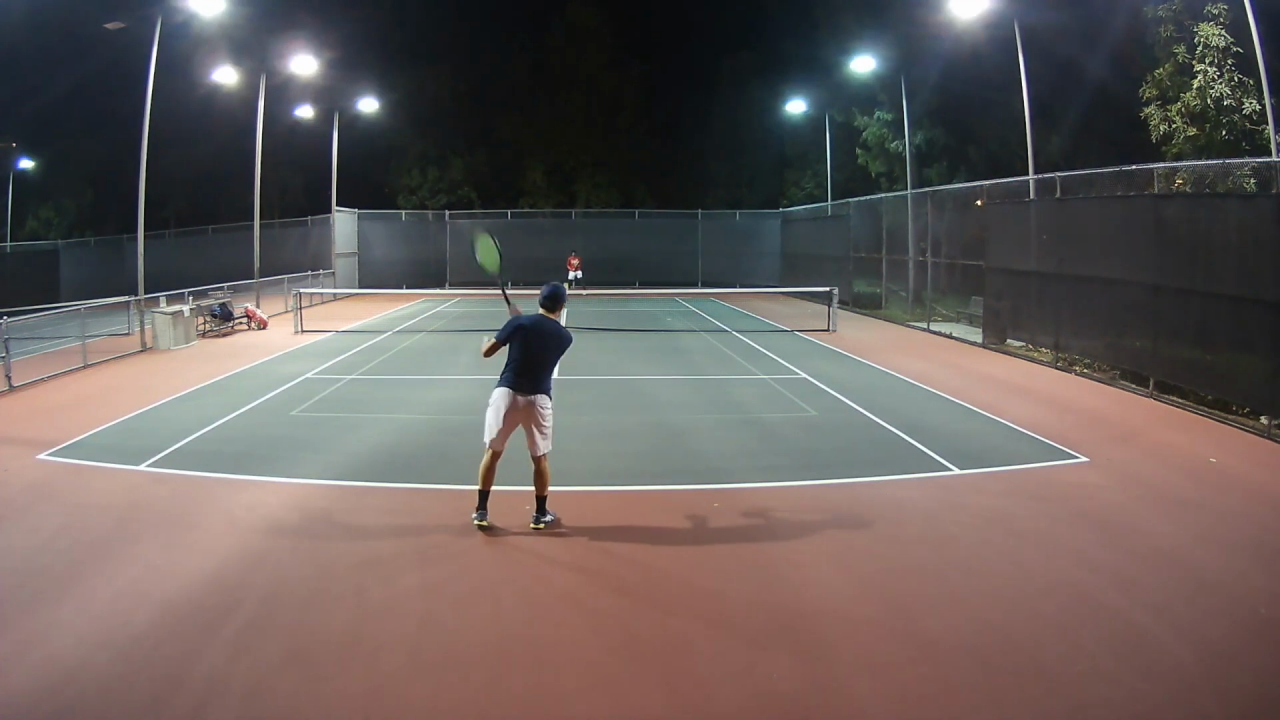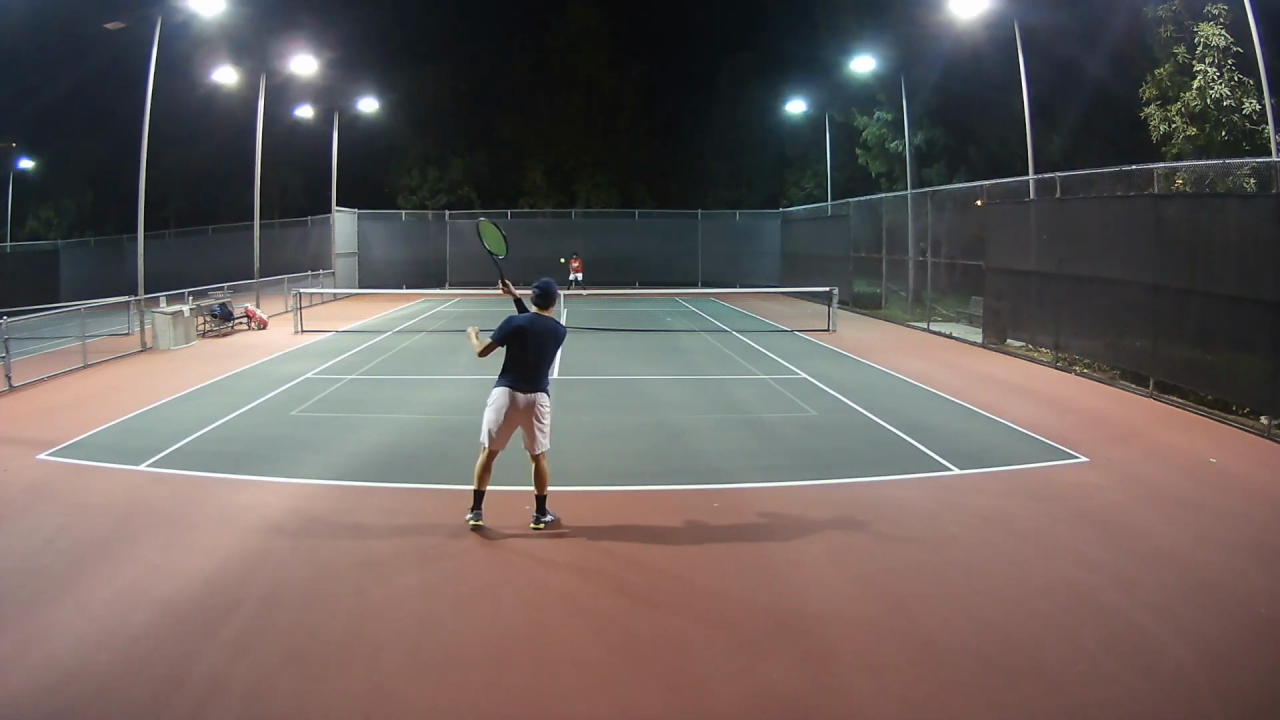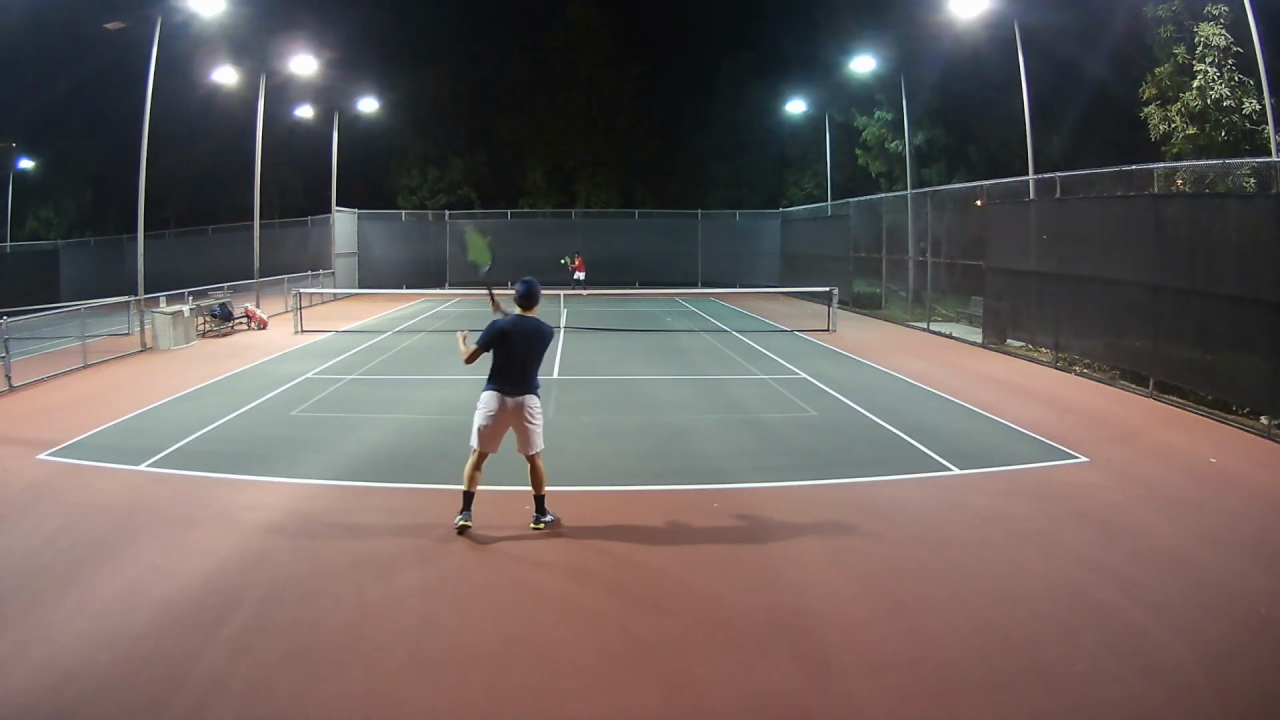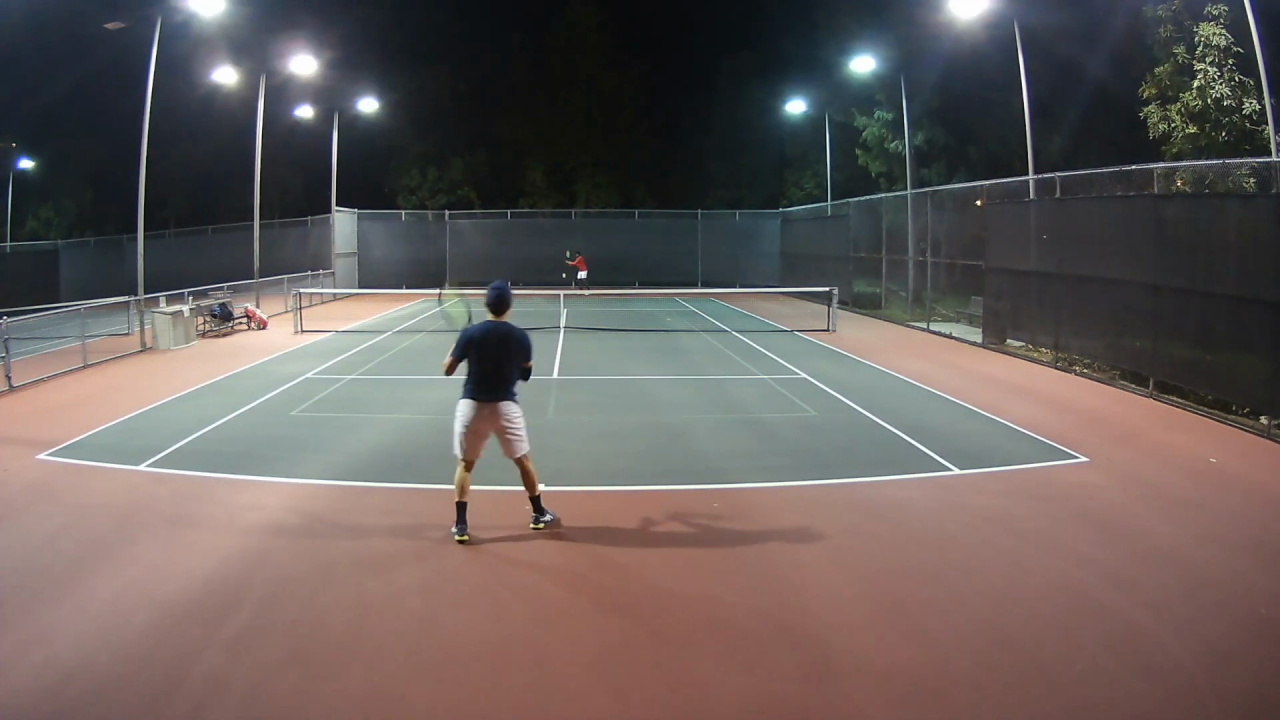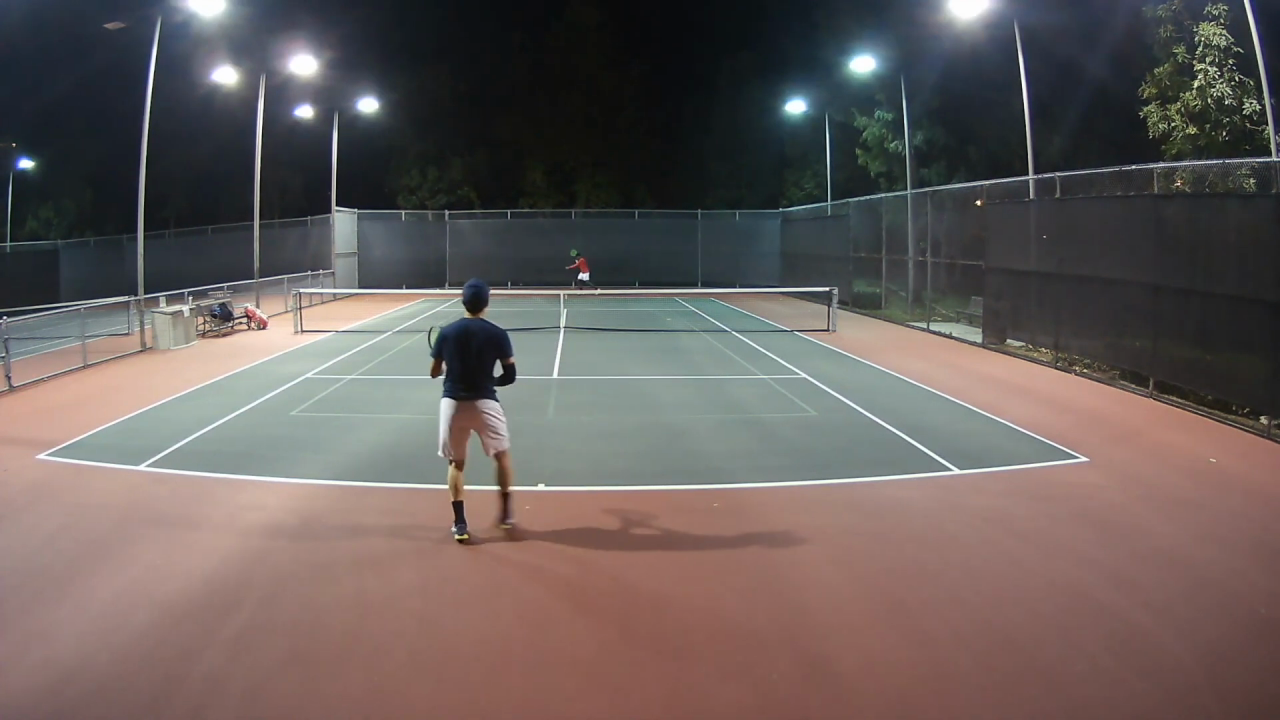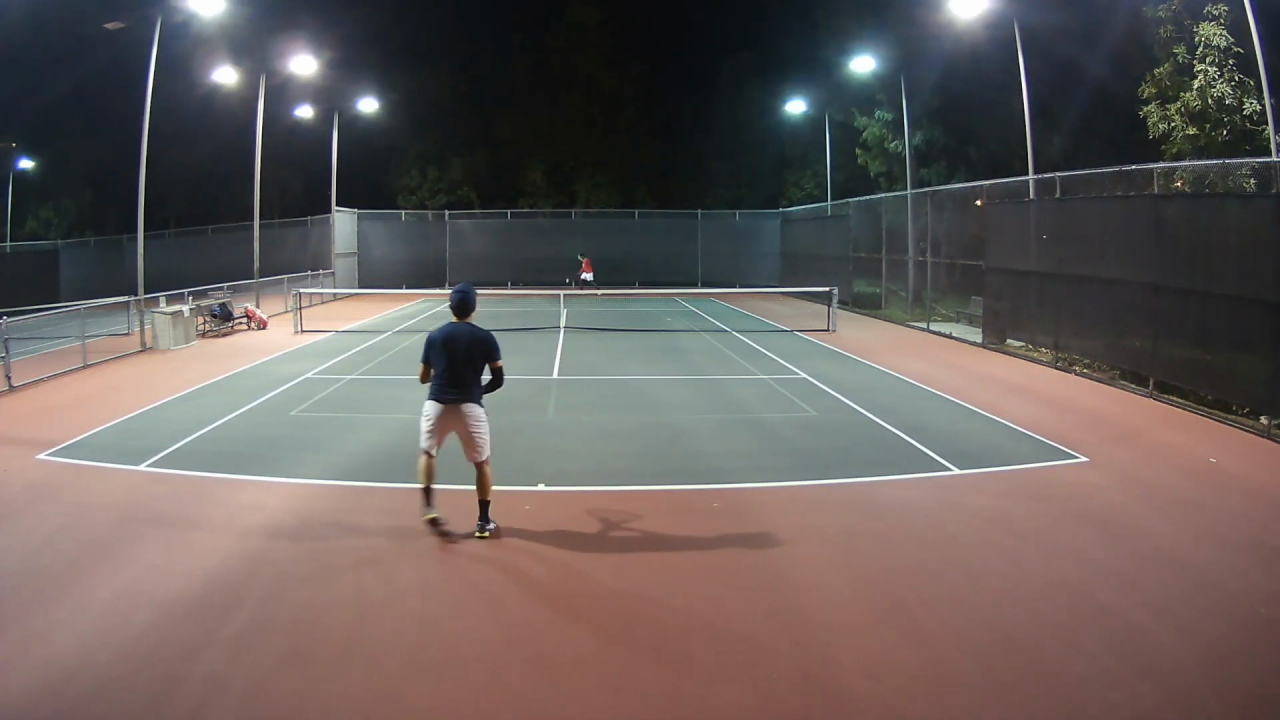
dt=0.2s
person 1, frame 1
left shoulder: (519, 323)
right shoulder: (565, 337)
left elbow: (487, 351)
left wrist: (487, 342)
left hip: (507, 393)
right hip: (538, 399)
left knee: (492, 452)
right knee: (540, 458)
left ankle: (481, 511)
right ankle: (540, 514)
person 1, frame 2
left shoulder: (514, 323)
right shoulder: (560, 331)
left elbow: (482, 352)
left wrist: (473, 335)
right wrist: (515, 297)
left hip: (506, 393)
right hip: (537, 398)
left knee: (488, 453)
right knee: (539, 457)
left ankle: (476, 511)
right ankle: (541, 514)
person 1, frame 3
left shoulder: (498, 327)
right shoulder: (546, 331)
left elbow: (468, 358)
left wrist: (462, 340)
right wrist: (506, 314)
left hip: (495, 398)
right hip: (527, 400)
left knee: (477, 456)
right knee: (535, 458)
left ankle: (465, 513)
right ankle: (540, 514)
person 1, frame 4
left shoulder: (470, 334)
right shoulder: (520, 337)
left elbow: (448, 371)
right elbow: (525, 375)
left wrist: (454, 355)
left hip: (471, 405)
right hip: (504, 406)
left knee: (465, 464)
right knee: (523, 460)
left ankle: (461, 525)
right ankle: (539, 513)
person 1, frame 5
left shoulder: (447, 332)
right shoulder: (498, 334)
left elbow: (434, 372)
right elbow: (510, 376)
left hip: (452, 403)
right hip: (485, 404)
left knee: (455, 463)
right knee: (502, 455)
left ankle: (460, 524)
right ankle: (506, 513)
person 1, frame 6
left shoulder: (435, 337)
right shoulder: (486, 339)
left elbow: (424, 378)
right elbow: (499, 380)
left hip: (437, 405)
right hip: (469, 408)
left knee: (428, 455)
right knee: (482, 464)
left ankle: (429, 508)
right ankle: (484, 522)
